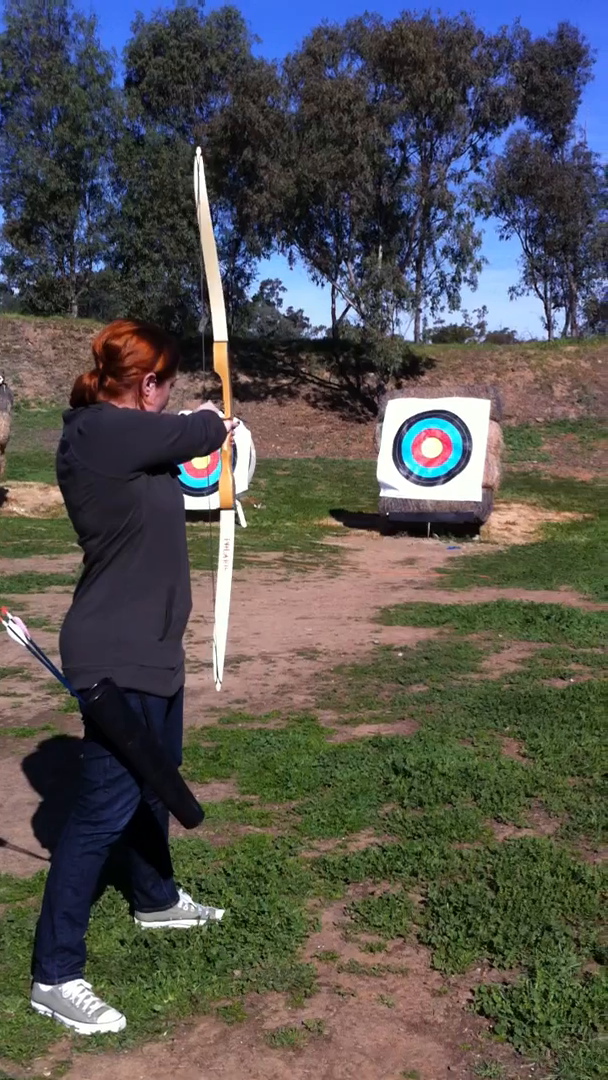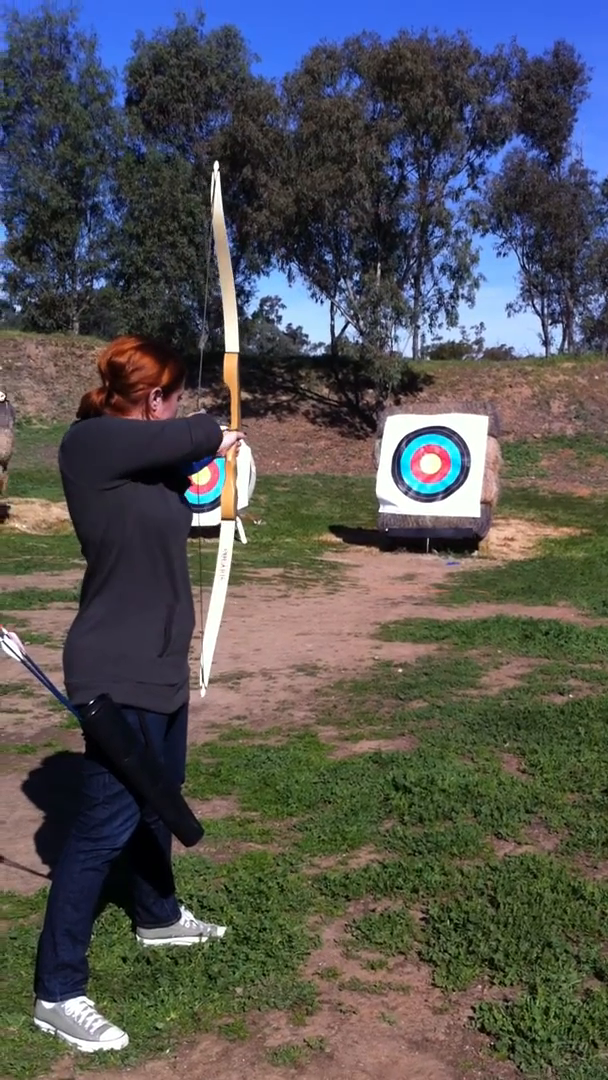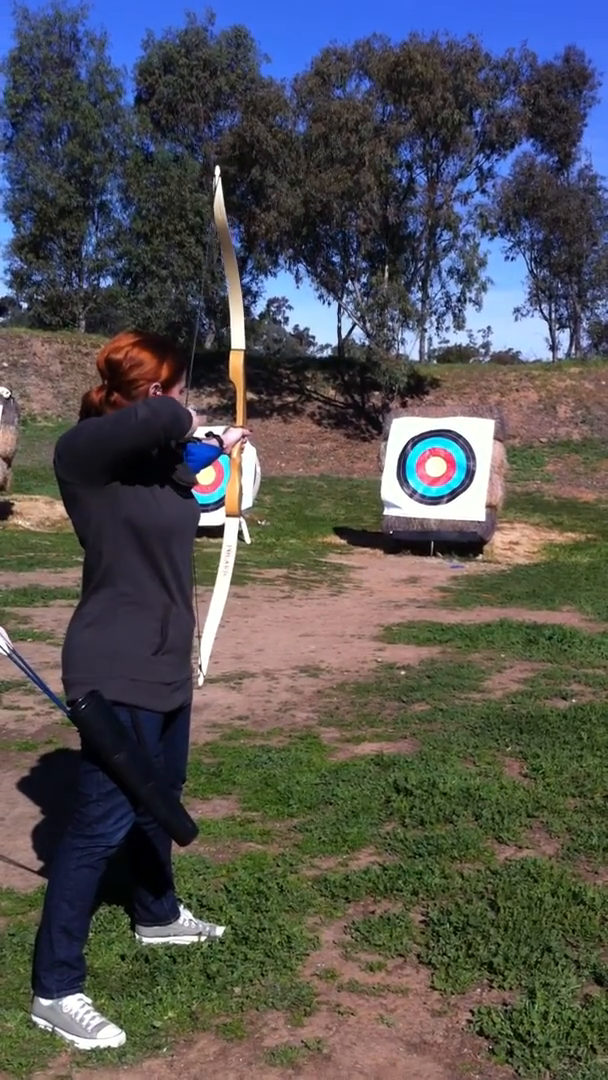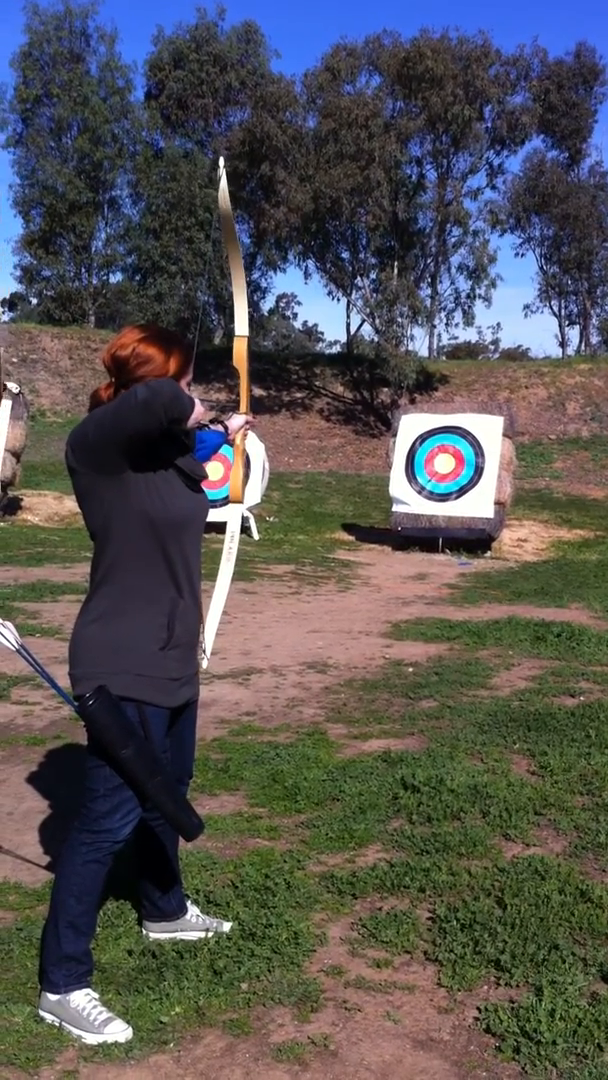
dt=1s
person 1, frame 1
left shoulder: (115, 435)
right shoulder: (103, 433)
right elbow: (198, 433)
left wrist: (201, 427)
right wrist: (212, 420)
left hip: (148, 648)
right hip: (118, 656)
left knee: (153, 780)
right knee: (107, 804)
left ankle: (156, 899)
right ankle: (54, 976)
person 1, frame 2
left shoulder: (146, 460)
right shoulder: (91, 445)
right elbow: (198, 434)
left wrist: (207, 449)
right wrist: (212, 434)
left hip: (157, 662)
right hip: (118, 671)
left knee: (156, 797)
right knee: (108, 819)
left ankle: (159, 916)
right ankle: (57, 992)
person 1, frame 3
left shoulder: (158, 457)
right shoulder: (82, 450)
right elbow: (159, 420)
left wrist: (216, 447)
right wrist: (184, 423)
left hip: (163, 661)
right hip: (116, 670)
right knee: (103, 818)
left ankle: (157, 915)
right ankle: (55, 990)
person 1, frame 4
left shoulder: (167, 448)
right shoulder: (95, 444)
right elbow: (156, 403)
left wrist: (220, 433)
right wrist: (189, 411)
left hip: (169, 656)
right hip: (123, 666)
right knee: (109, 815)
left ankle: (165, 910)
right ankle: (62, 985)
